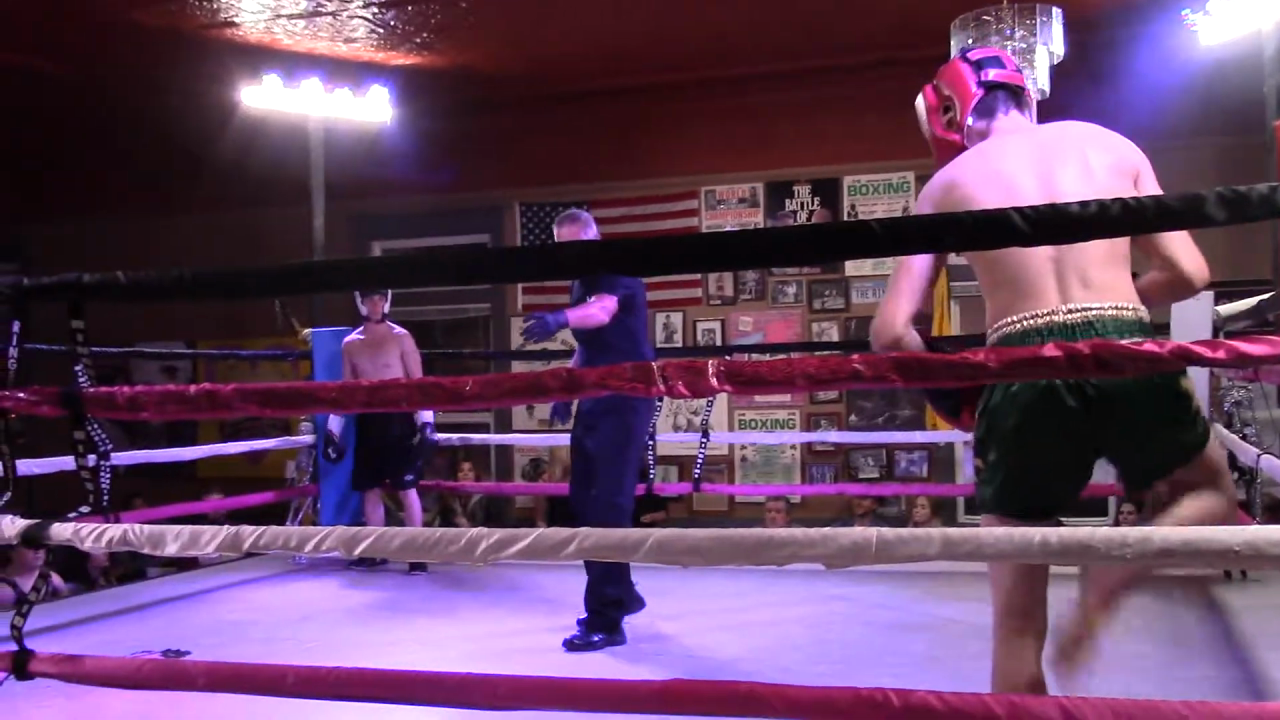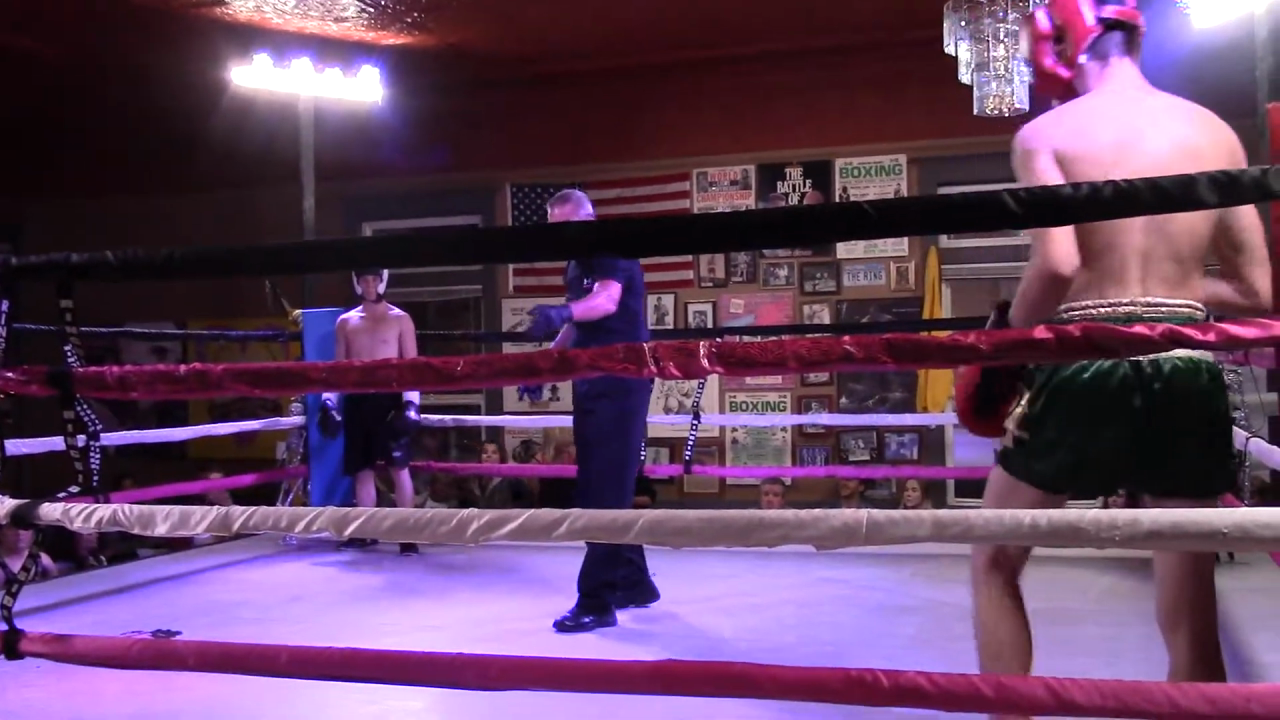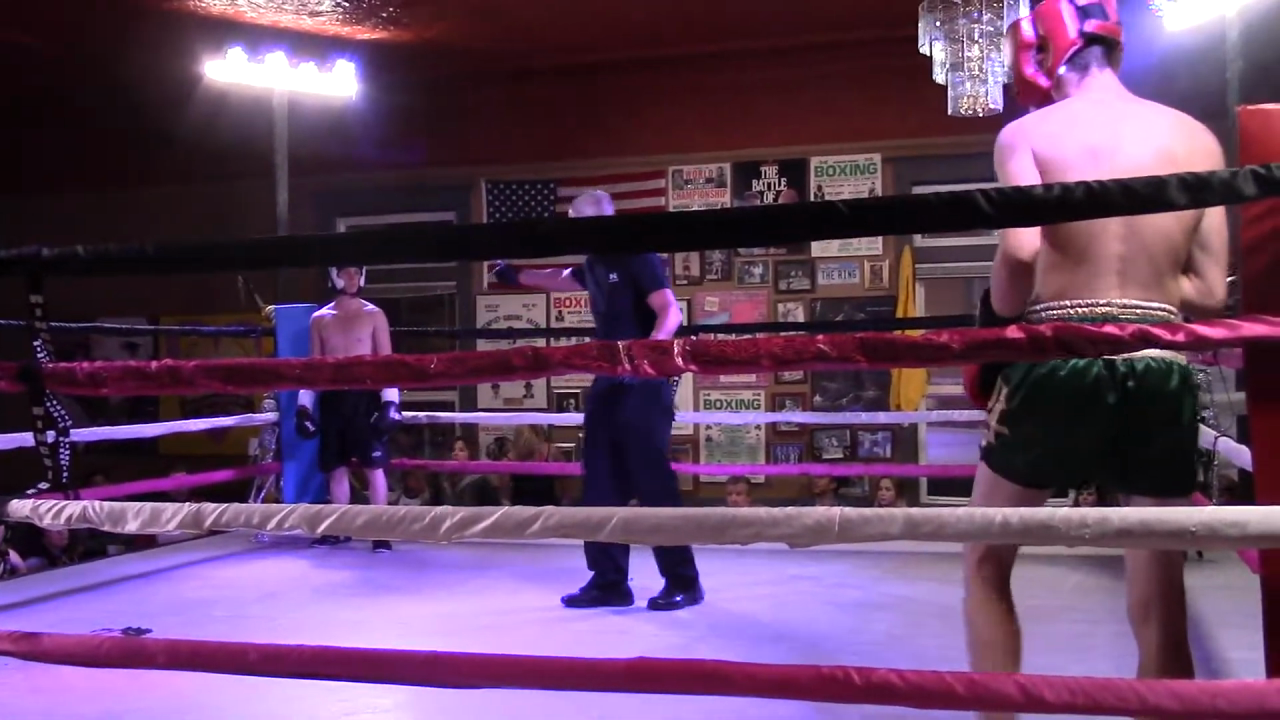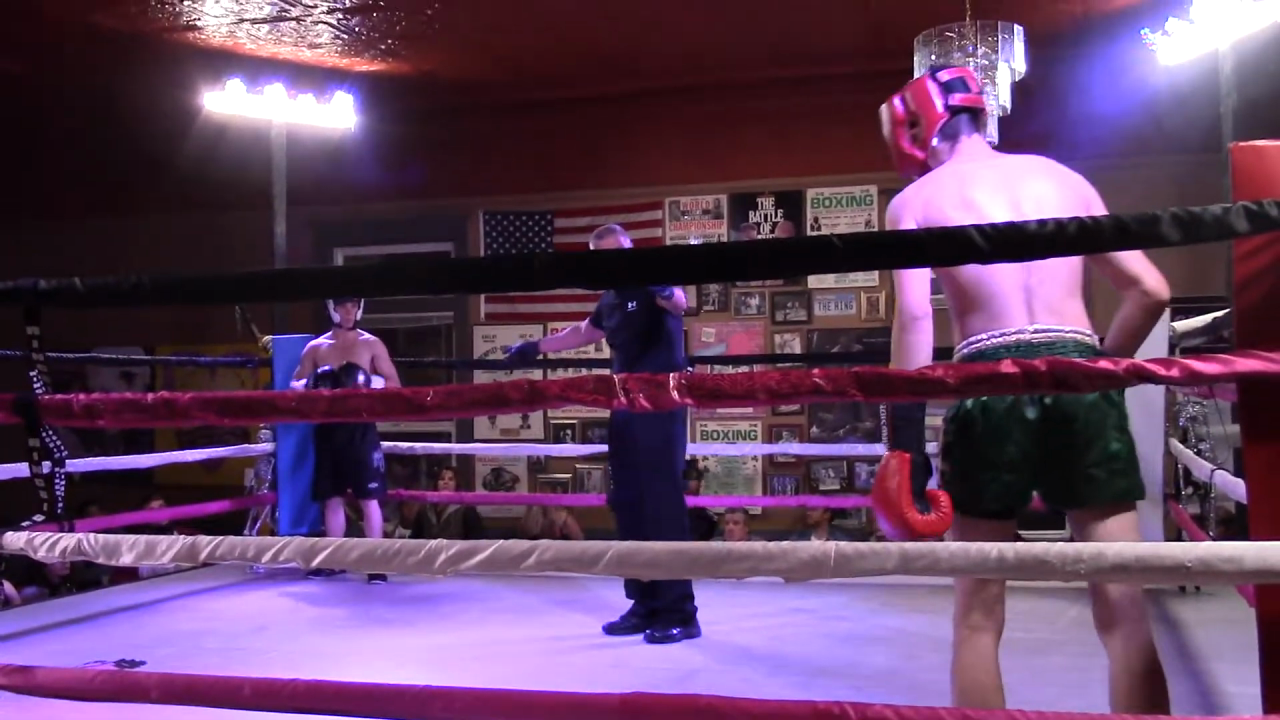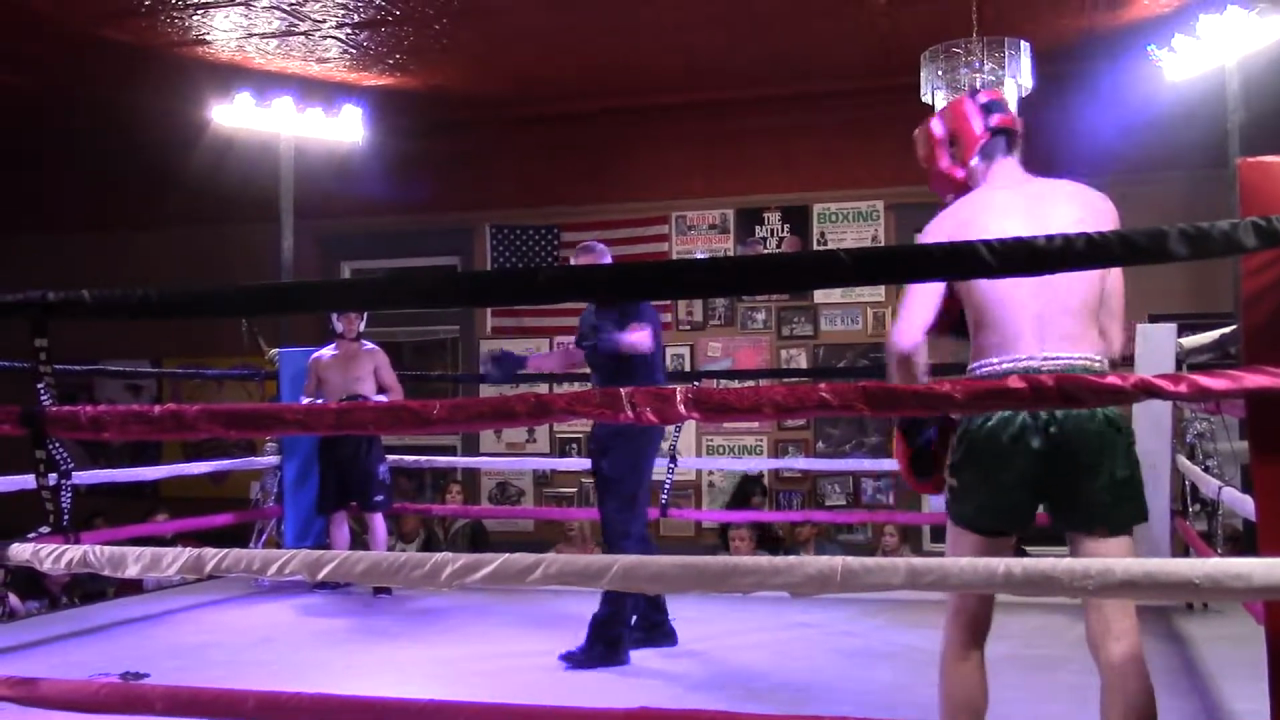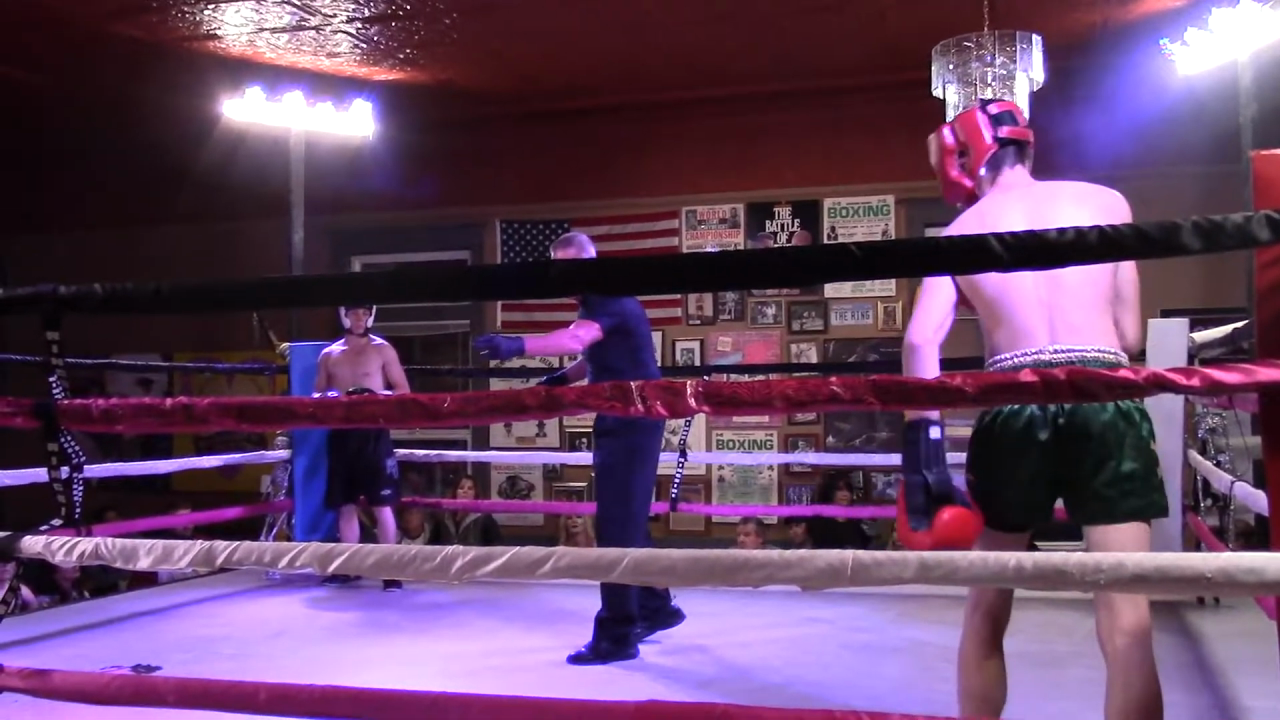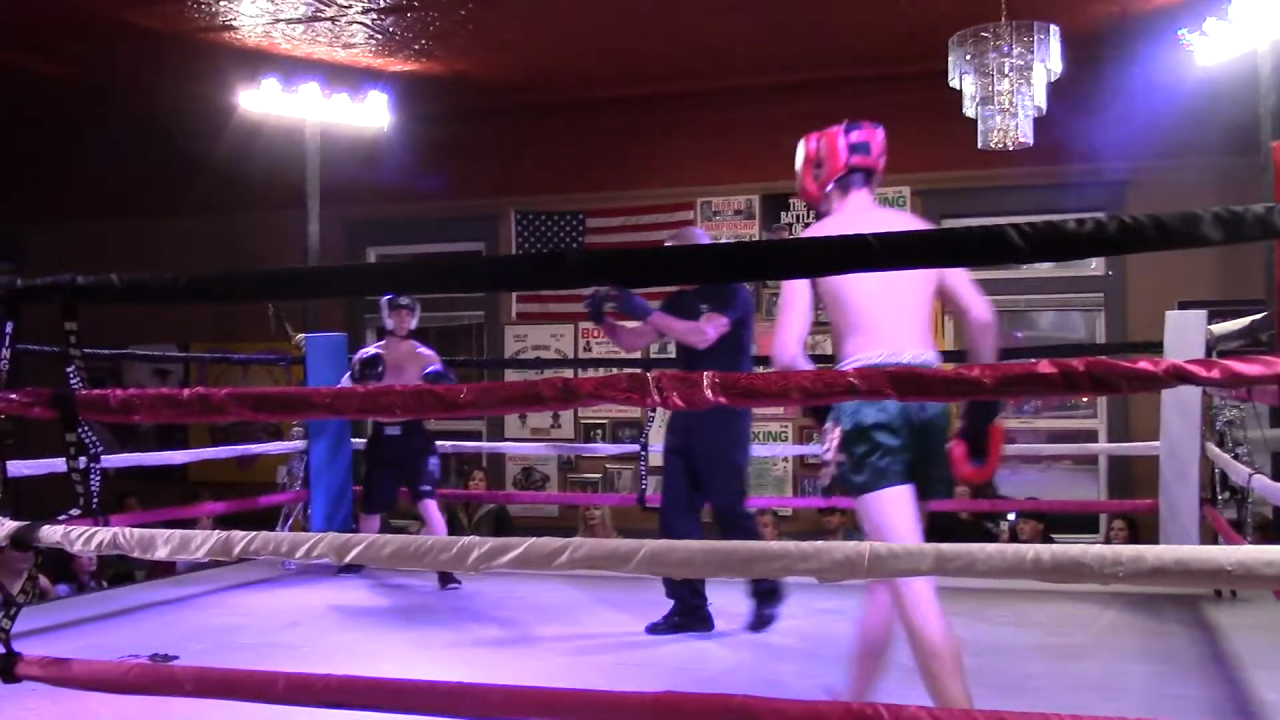
dt=0.7s
person 1, frame 1
left shoulder: (946, 184)
right shoulder: (1112, 147)
left elbow: (891, 332)
right elbow: (1189, 272)
left hip: (1025, 380)
left knee: (1018, 630)
right knee: (1211, 486)
right ankle: (1109, 579)
person 1, frame 2
left shoulder: (1049, 133)
right shoulder: (1217, 135)
left elbow: (1057, 266)
right elbow: (1255, 293)
left wrist: (1011, 339)
left hip: (1083, 369)
right hip: (1187, 373)
left knee: (992, 563)
right knee: (1189, 617)
person 1, frame 3
left shoulder: (1031, 133)
right shoulder: (1195, 139)
left elbow: (1021, 252)
right elbow: (1210, 292)
left wrist: (1001, 326)
left hip: (1060, 368)
right hip: (1158, 373)
left knee: (986, 563)
right knee: (1160, 612)
person 1, frame 4
left shoulder: (915, 199)
right shoulder: (1065, 180)
left elbow: (914, 315)
right elbow: (1151, 289)
left wrist: (904, 439)
left hip: (991, 391)
right hip: (1082, 386)
left knee: (977, 620)
right knee: (1124, 617)
person 1, frame 5
left shoulder: (947, 226)
right shoulder: (1094, 205)
left elbow: (904, 345)
right elbow: (1113, 342)
left hip: (1001, 416)
right hip: (1090, 411)
left knee: (966, 626)
right knee: (1117, 637)
person 1, frame 6
left shoulder: (958, 234)
right shoulder: (1105, 203)
left elbow: (921, 341)
right elbow: (1128, 337)
left wrist: (922, 453)
left hip: (1014, 410)
right hip: (1103, 402)
left knee: (986, 616)
right knee: (1127, 630)
person 1, frame 7
left shoulder: (813, 241)
right shoulder: (924, 234)
left elbow: (786, 354)
right elbow: (981, 317)
left wrist: (823, 404)
right wrist: (983, 405)
left hip: (869, 405)
right hip: (931, 403)
left knee: (912, 581)
right knee: (886, 568)
right ankle: (856, 704)
person 2, frame 1
left shoulder: (618, 275)
right shoulder: (580, 284)
left elbow: (600, 312)
left wrist: (560, 318)
left hip: (625, 401)
right hip: (593, 401)
left knee: (608, 505)
right knee: (584, 500)
left ankle: (606, 621)
right ankle: (620, 593)
person 2, frame 2
left shoulder: (615, 258)
right shoulder: (574, 266)
left elbow: (606, 301)
left wrist: (562, 311)
left hip: (621, 384)
right hip: (591, 384)
left knee: (608, 490)
right knee: (596, 487)
left ankle: (597, 602)
right ankle: (634, 582)
person 2, frame 3
left shoulder: (639, 258)
right shoulder: (594, 263)
left elbow: (671, 311)
right elbow: (561, 280)
right wrist: (516, 274)
left hip: (644, 382)
right hip: (609, 381)
left knee: (651, 480)
right knee: (601, 482)
left ankle: (683, 582)
right ankle: (608, 582)
person 2, frame 4
left shoulder: (651, 286)
right shoulder: (609, 299)
left elbow: (679, 302)
right elbow: (583, 333)
left wrist: (665, 292)
right wrist: (536, 347)
left hip: (660, 408)
right hip: (625, 409)
left knee: (663, 507)
right knee: (628, 508)
left ankle: (680, 614)
right ankle: (647, 606)
person 2, frame 5
left shoulder: (635, 305)
right shoulder: (591, 314)
left elbow: (644, 342)
right elbow: (569, 357)
left wrist: (628, 336)
right wrist: (519, 362)
left hip: (639, 426)
right hip: (608, 427)
left knee: (620, 528)
right knee: (628, 526)
left ankle: (608, 640)
right ankle: (653, 622)
person 2, frame 6
left shoulder: (611, 300)
right shoulder: (595, 304)
left elbow: (575, 340)
left wrist: (517, 346)
right wrist: (564, 378)
left hip: (635, 420)
right hip: (617, 419)
left knee: (618, 523)
right knee: (625, 519)
left ankle: (616, 635)
right ankle: (656, 606)
person 2, frame 7
left shoulder: (731, 293)
right shoulder: (678, 301)
left elbow: (701, 336)
right elbow: (633, 342)
left wrist: (644, 312)
right wrist: (602, 321)
left hip: (724, 415)
right hip: (686, 415)
left knee: (727, 508)
right knee: (676, 510)
left ankle: (766, 593)
right ankle: (689, 609)
person 3, frame 1
left shoulder: (401, 338)
right shoulder: (350, 344)
left elbow: (418, 382)
left wrist: (427, 424)
right wrist: (333, 430)
left hip: (398, 419)
right hip: (367, 421)
left knee: (406, 488)
right knee: (370, 489)
person 3, frame 2
left shoulder: (400, 319)
right shoulder: (345, 322)
right elbow: (339, 366)
left wrist: (410, 403)
right wrist: (329, 400)
left hip: (389, 399)
right hip: (357, 401)
left knee: (399, 467)
right knee: (362, 470)
person 3, frame 3
left shoulder: (374, 315)
right shoulder: (319, 319)
left wrist: (390, 401)
right wrist: (304, 405)
left hip: (364, 397)
right hip: (331, 398)
left knee: (374, 466)
right knee: (336, 468)
person 3, frame 4
left shoulder: (372, 344)
right shoulder: (315, 348)
left elbow: (395, 385)
right elbow: (294, 386)
left wrist: (367, 380)
right wrist: (311, 384)
left hip: (360, 427)
right hip: (328, 428)
left knee: (369, 498)
right knee: (332, 498)
person 3, frame 5
left shoulder: (374, 354)
right shoulder: (318, 359)
left elbow: (397, 394)
right elbow: (306, 397)
left wrist: (370, 401)
right wrist: (313, 406)
left hip: (364, 439)
right hip: (332, 440)
left knee: (373, 511)
right knee: (335, 511)
person 3, frame 6
left shoulder: (383, 350)
right shoulder: (328, 355)
left elbow: (404, 391)
right elbow: (317, 394)
left wrist: (376, 396)
right wrist: (326, 399)
left hip: (373, 433)
right hip: (341, 434)
left knee: (382, 505)
right knee: (345, 505)
person 3, frame 7
left shoulder: (425, 356)
right shoulder: (367, 357)
left wrist: (442, 382)
right wrist: (355, 377)
left hip: (414, 438)
right hip: (382, 439)
left knee: (428, 504)
right knee: (371, 507)
left ankle: (443, 569)
